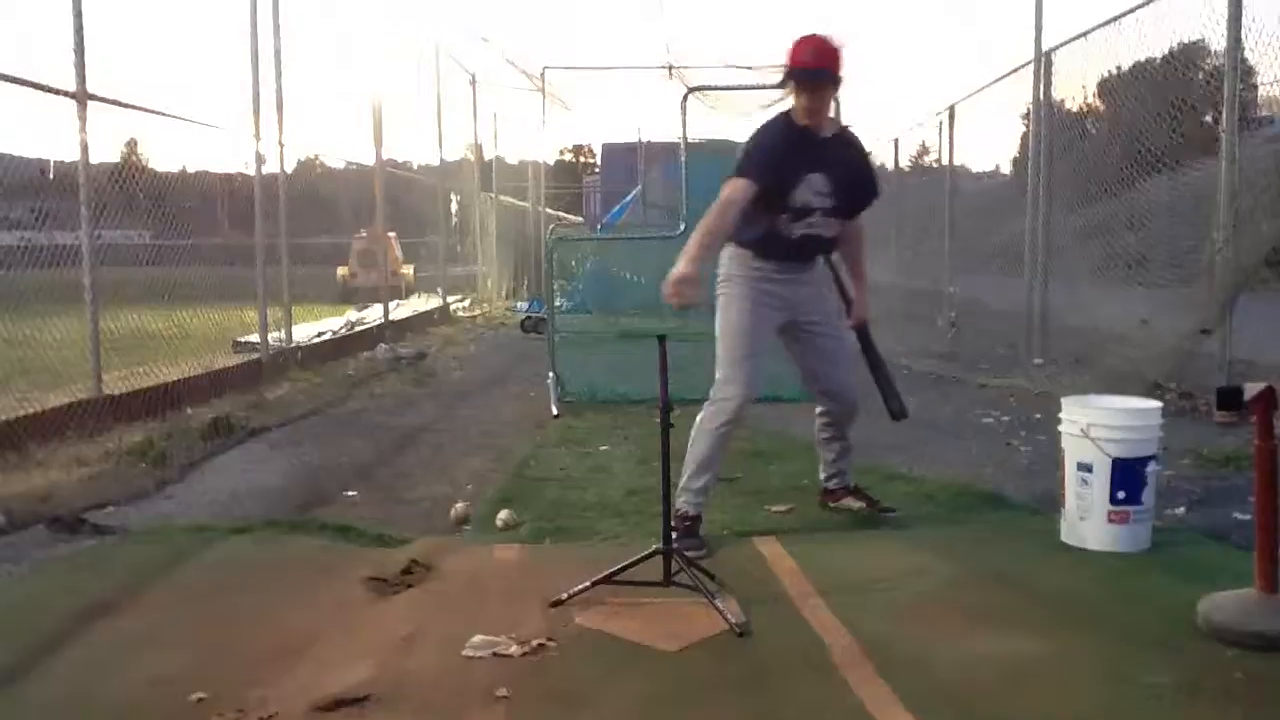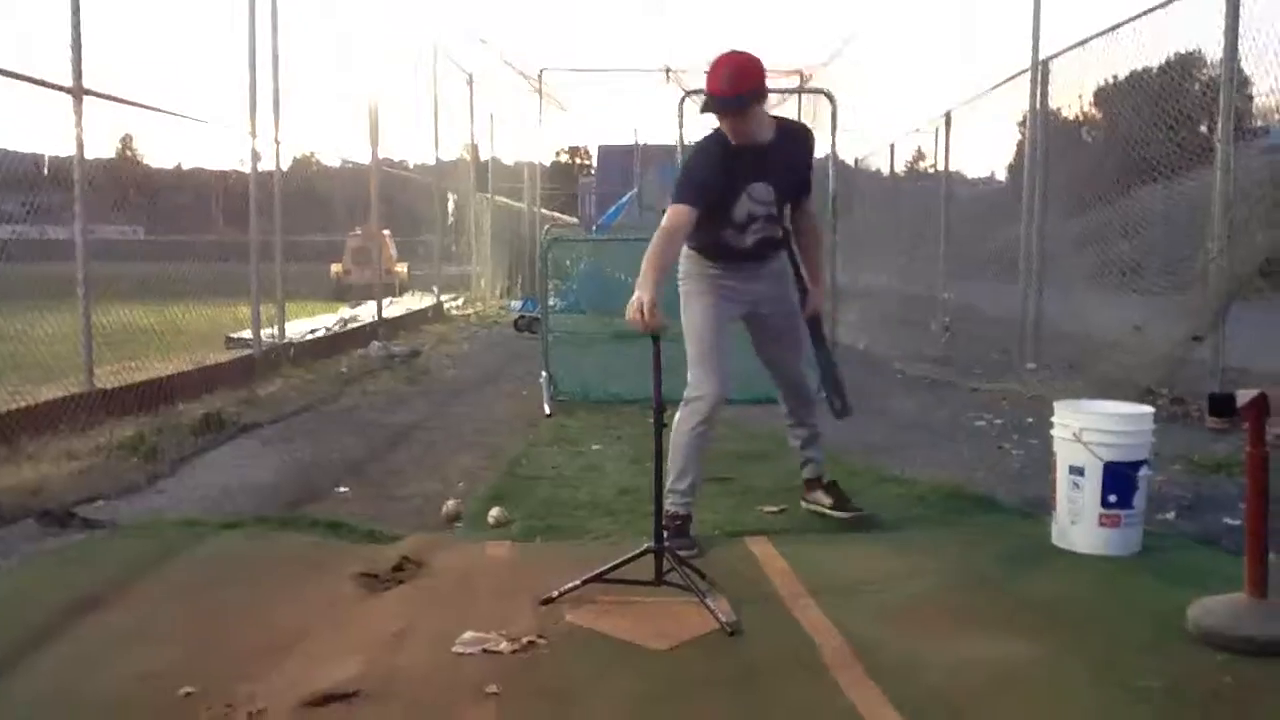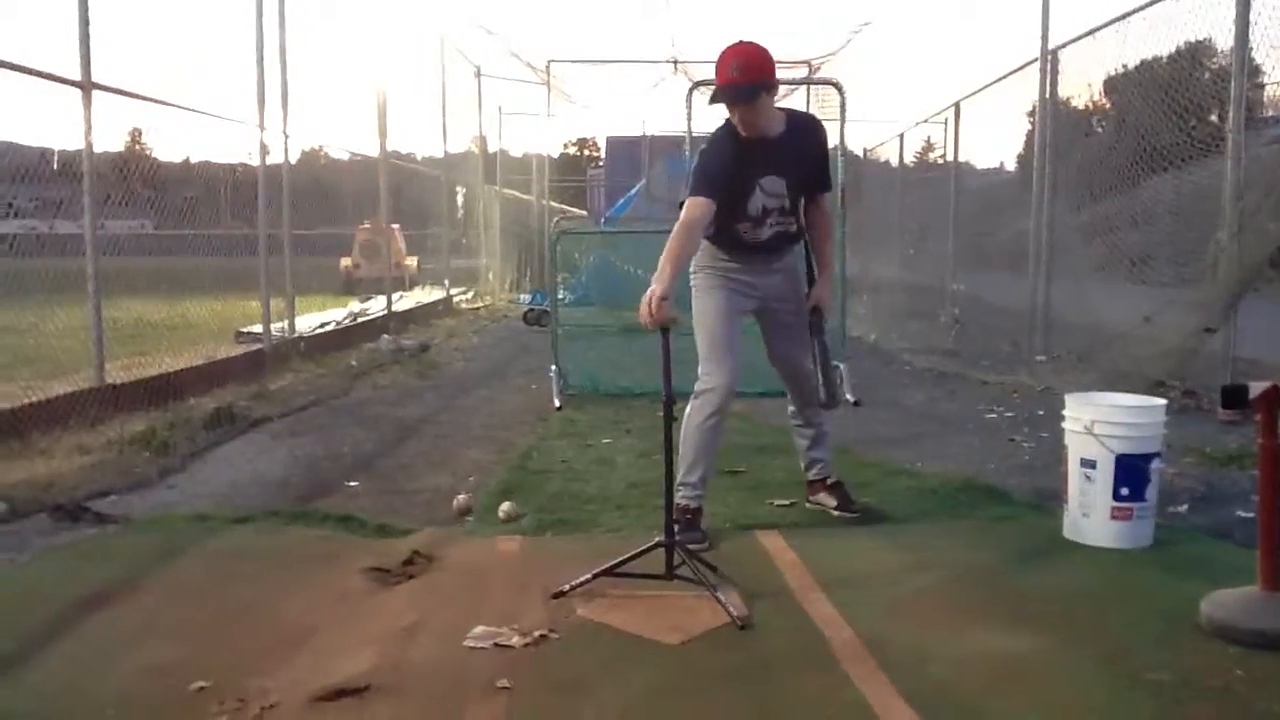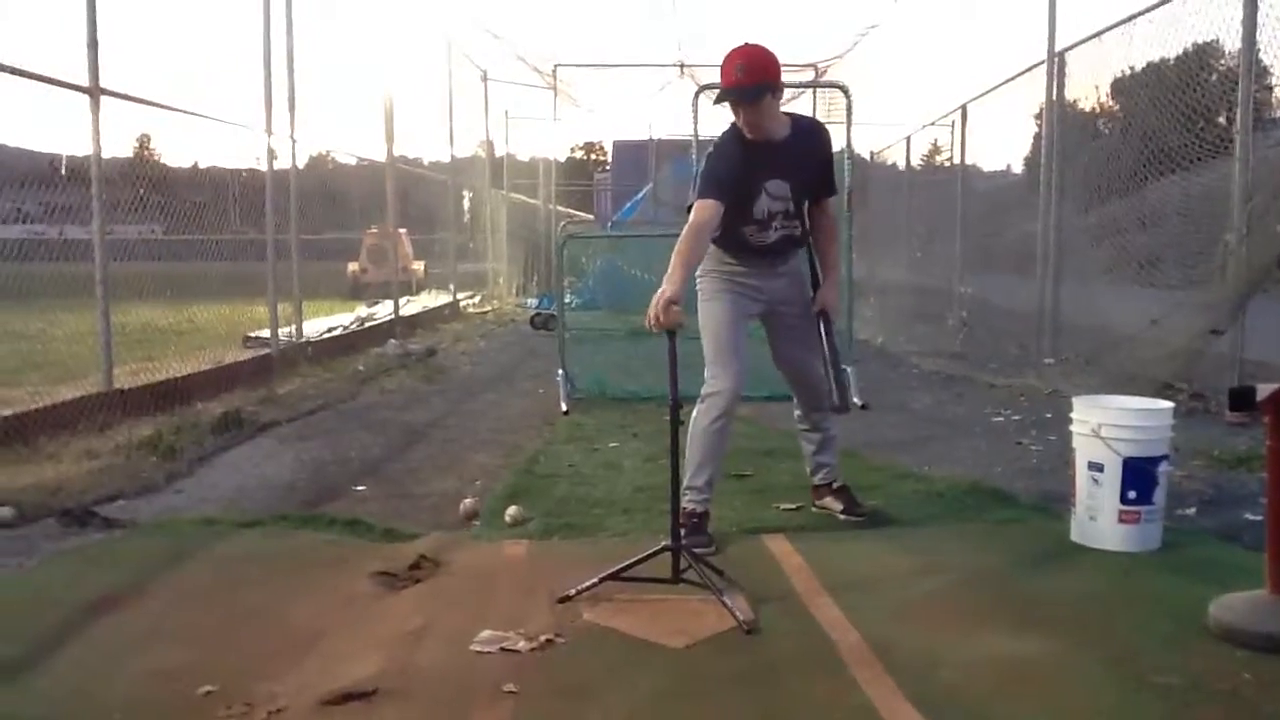
dt=0.3s
person 1, frame 1
left shoulder: (848, 149)
right shoulder: (774, 139)
left elbow: (848, 223)
right elbow: (731, 200)
left wrist: (859, 291)
right wrist: (689, 260)
left hip: (809, 277)
right hip: (750, 273)
left knee: (841, 391)
right knee: (733, 393)
left ankle: (836, 484)
right ankle: (686, 511)
person 1, frame 2
left shoulder: (796, 141)
right shoulder: (707, 158)
left elbow: (803, 213)
right elbow: (673, 226)
left wrist: (816, 283)
right wrist: (646, 288)
left hip: (771, 272)
right hip: (709, 275)
left knee: (798, 381)
right knee: (707, 391)
left ankle: (813, 480)
right ankle: (675, 512)
person 1, frame 3
left shoulder: (808, 134)
right shoulder: (720, 151)
left elbow: (816, 206)
right elbow: (692, 220)
left wrist: (824, 277)
right wrist: (662, 280)
left hip: (783, 267)
right hip: (722, 268)
left knee: (805, 377)
right knee: (718, 384)
left ankle: (819, 478)
right ankle: (687, 504)
person 1, frame 4
left shoulder: (813, 138)
right shoulder: (727, 154)
left elbow: (822, 210)
right elbow: (701, 223)
left wrist: (830, 280)
right wrist: (674, 284)
left hip: (788, 271)
right hip: (728, 273)
left knee: (812, 381)
right knee: (724, 387)
left ankle: (824, 482)
right ankle: (693, 507)
